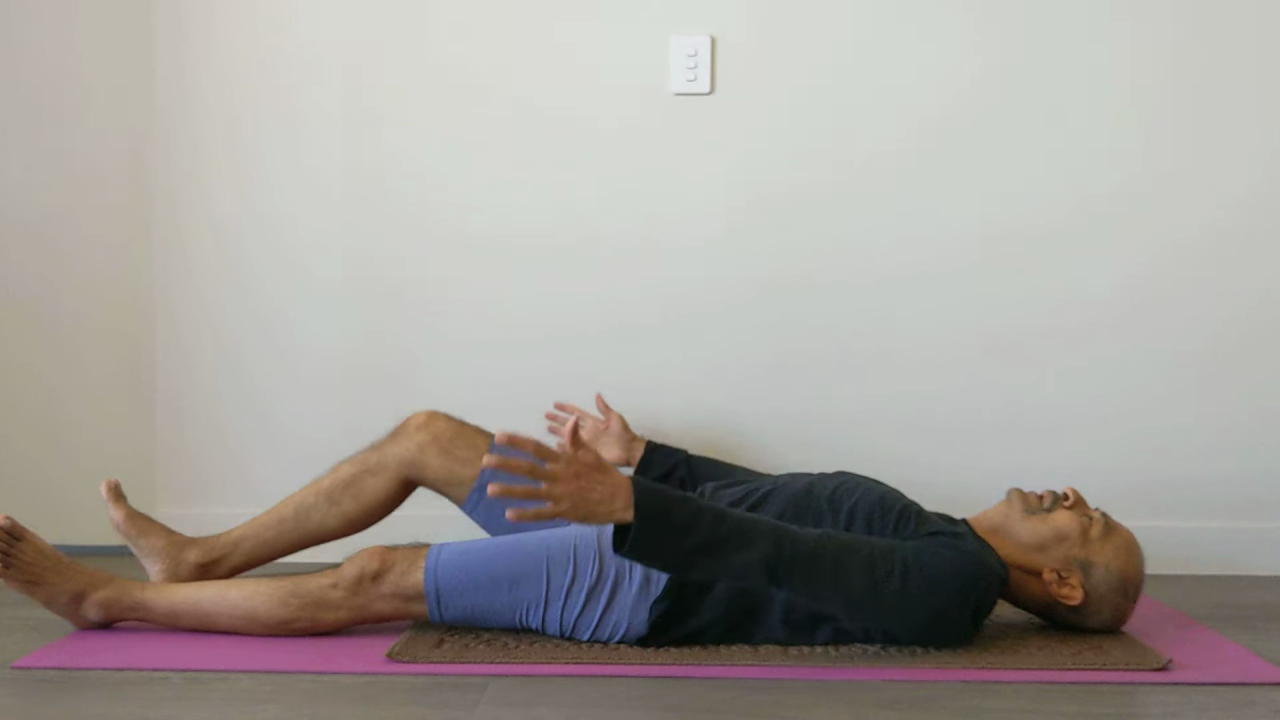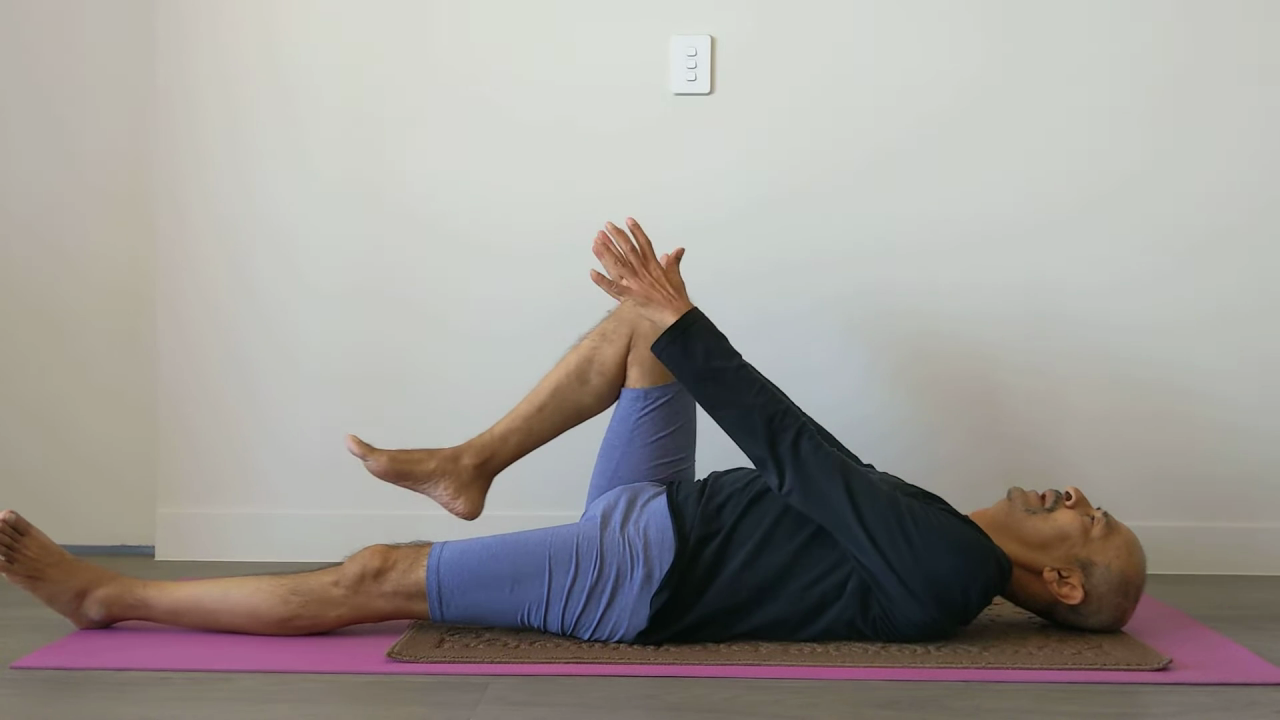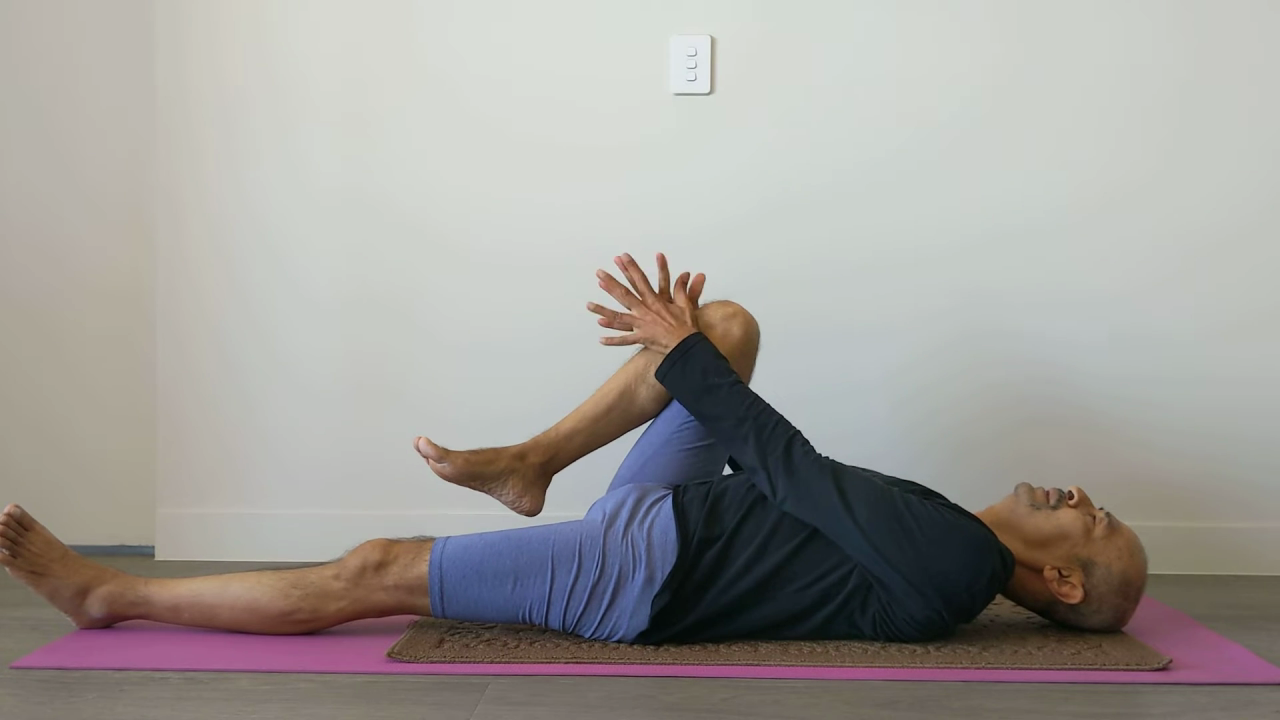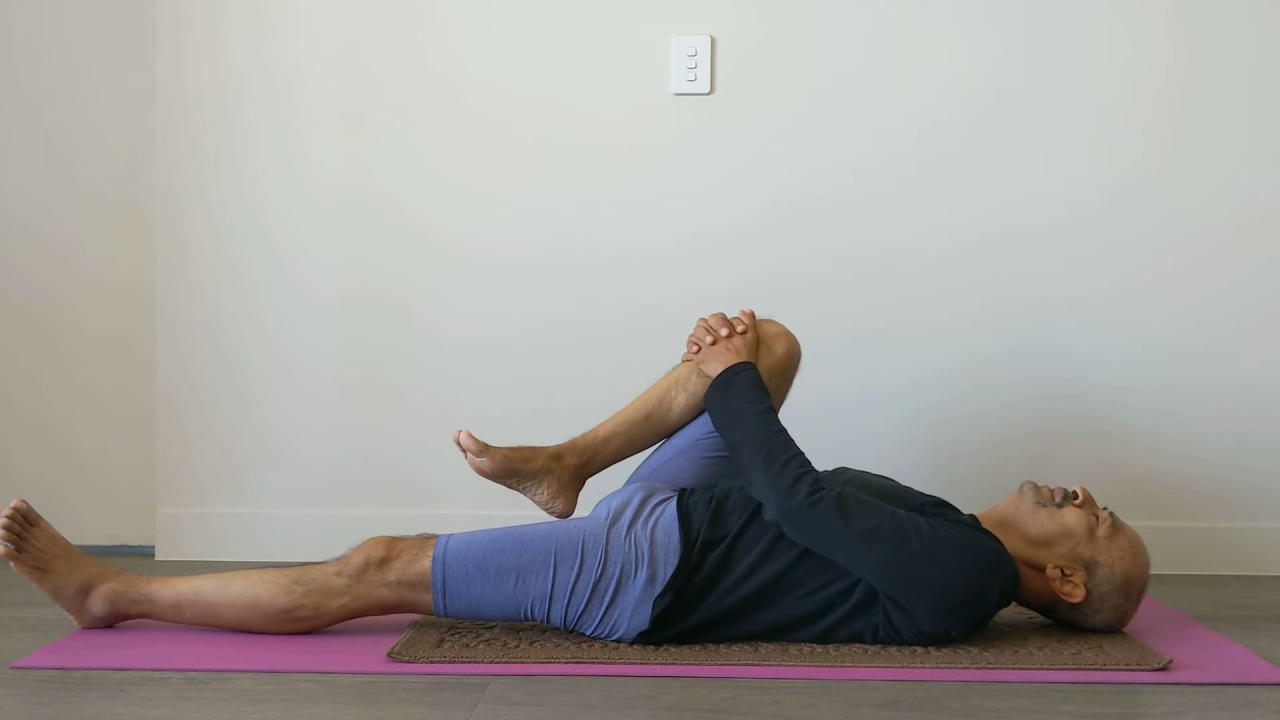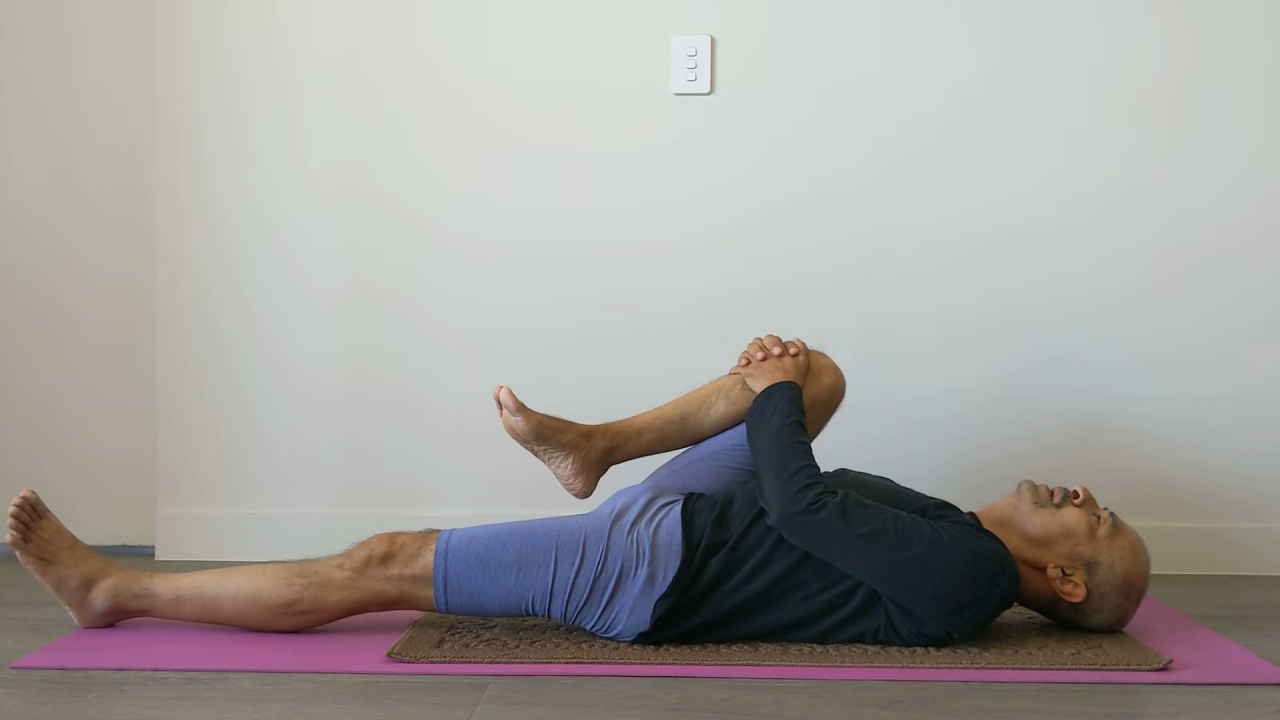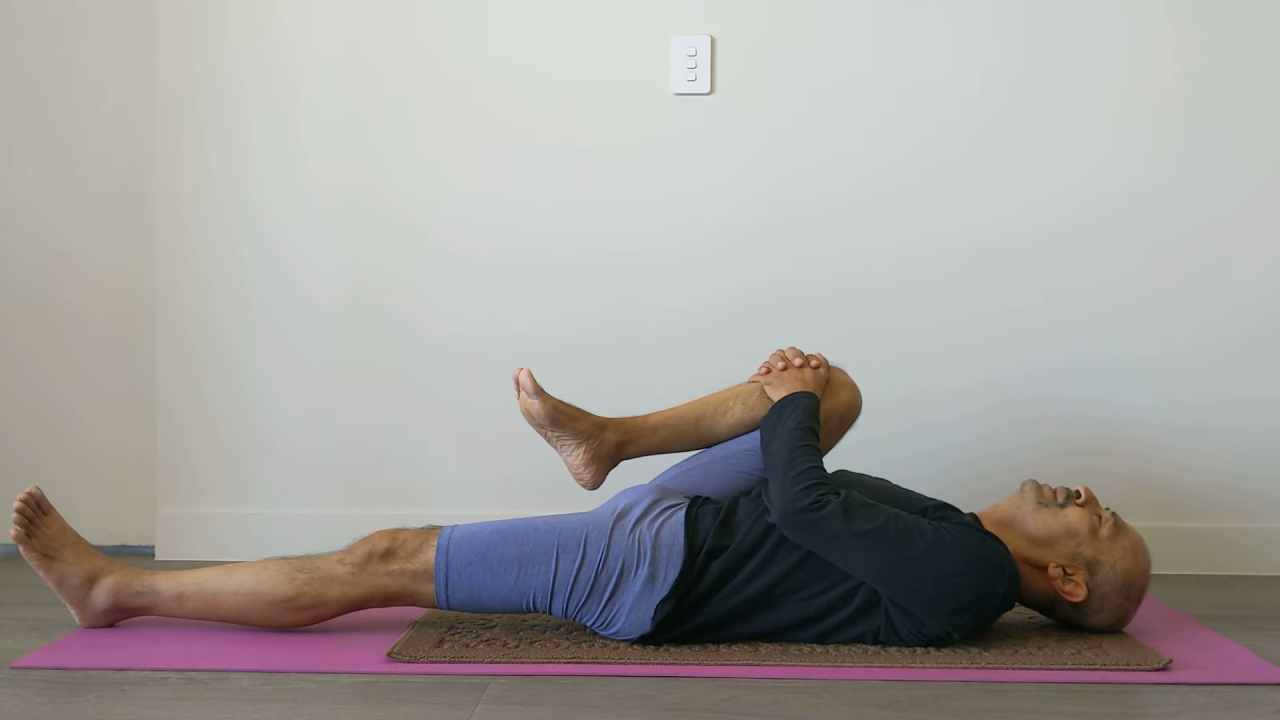
dt=0.7s
person 1, frame 1
left shoulder: (948, 589)
right shoulder: (932, 537)
left elbow: (785, 559)
left wrist: (617, 508)
right wrist: (641, 458)
left hip: (642, 585)
right hip: (647, 518)
left knee: (371, 581)
right knee: (420, 436)
left ankle: (107, 598)
right ankle: (190, 554)
person 1, frame 2
left shoulder: (942, 569)
right shoulder: (936, 541)
left elbow: (795, 454)
right elbow: (815, 474)
left wrist: (677, 324)
right wrist: (668, 317)
left hip: (635, 576)
right hip: (652, 518)
left knee: (370, 580)
right knee: (643, 326)
left ankle: (107, 597)
right ankle: (469, 467)
person 1, frame 3
left shoulder: (950, 563)
right shoulder: (940, 542)
left elbow: (790, 473)
right elbow: (798, 492)
left wrist: (677, 352)
right wrist: (687, 344)
left hip: (637, 574)
right hip: (658, 518)
left knee: (371, 573)
right knee: (729, 326)
left ankle: (107, 593)
right ankle: (529, 464)
person 1, frame 4
left shoulder: (956, 576)
right shoulder: (950, 545)
left elbow: (794, 502)
right elbow: (816, 504)
left wrist: (725, 382)
right wrist: (737, 366)
left hip: (641, 572)
right hip: (667, 519)
left knee: (373, 571)
right knee: (768, 342)
left ankle: (110, 592)
right ankle: (563, 466)
person 1, frame 5
left shoulder: (963, 574)
right shoulder: (958, 545)
left elbow: (800, 509)
left wrist: (772, 395)
right wrist: (783, 386)
left hip: (646, 572)
right hip: (676, 522)
left knee: (378, 565)
right knee: (815, 375)
left ankle: (112, 589)
right ankle: (592, 446)
person 1, frame 6
left shoulder: (963, 576)
right shoulder: (960, 544)
left elbow: (799, 507)
left wrist: (788, 404)
right wrist: (803, 397)
left hip: (648, 568)
right hip: (676, 524)
left knee: (380, 562)
right knee: (832, 390)
left ankle: (116, 588)
right ankle: (604, 438)
